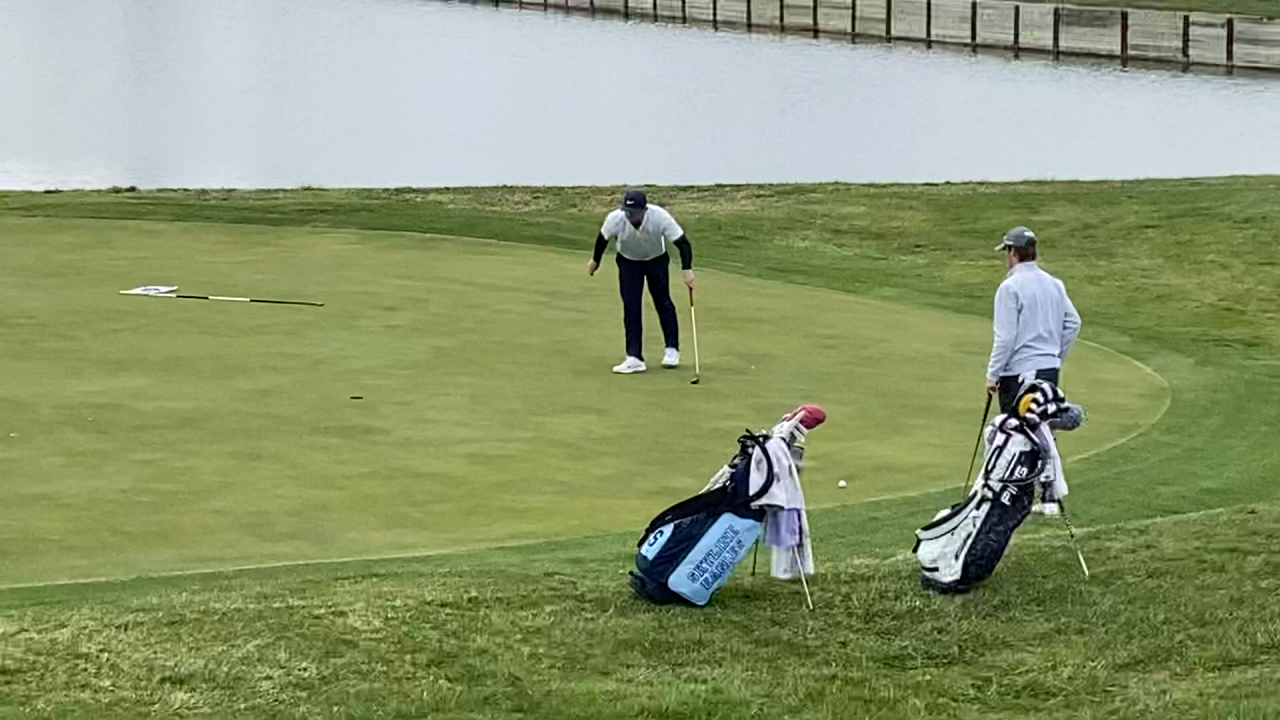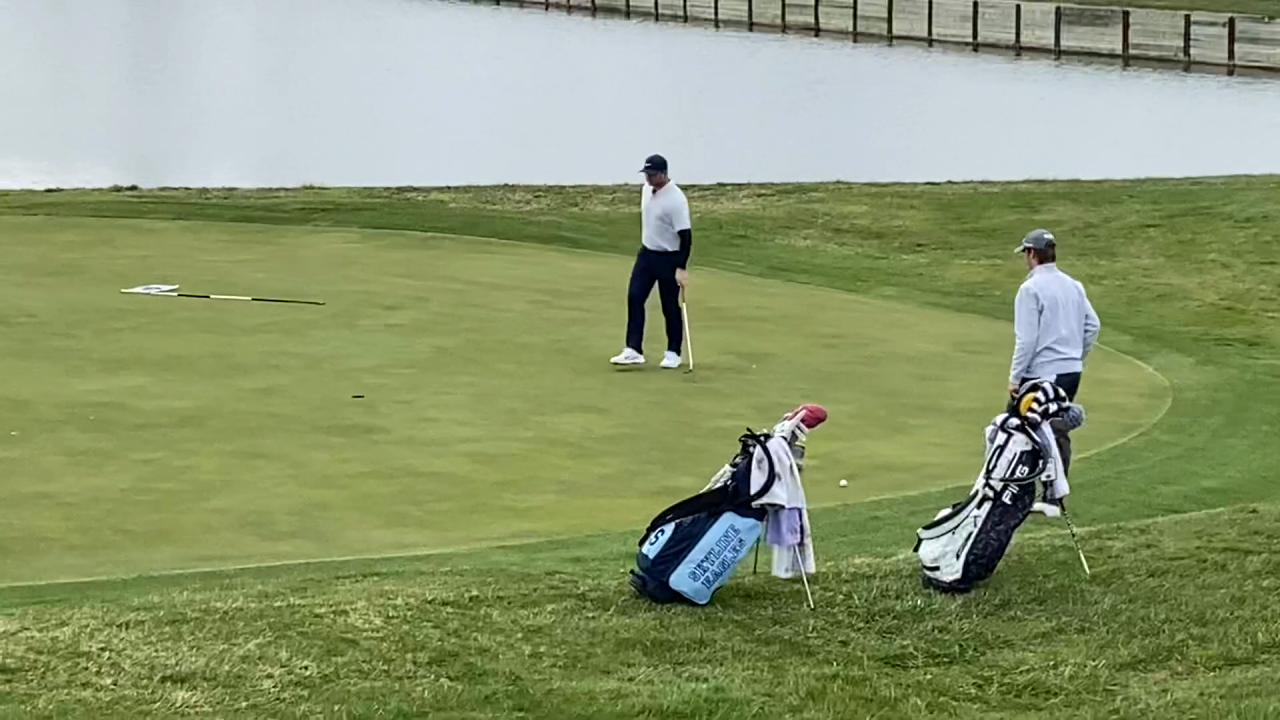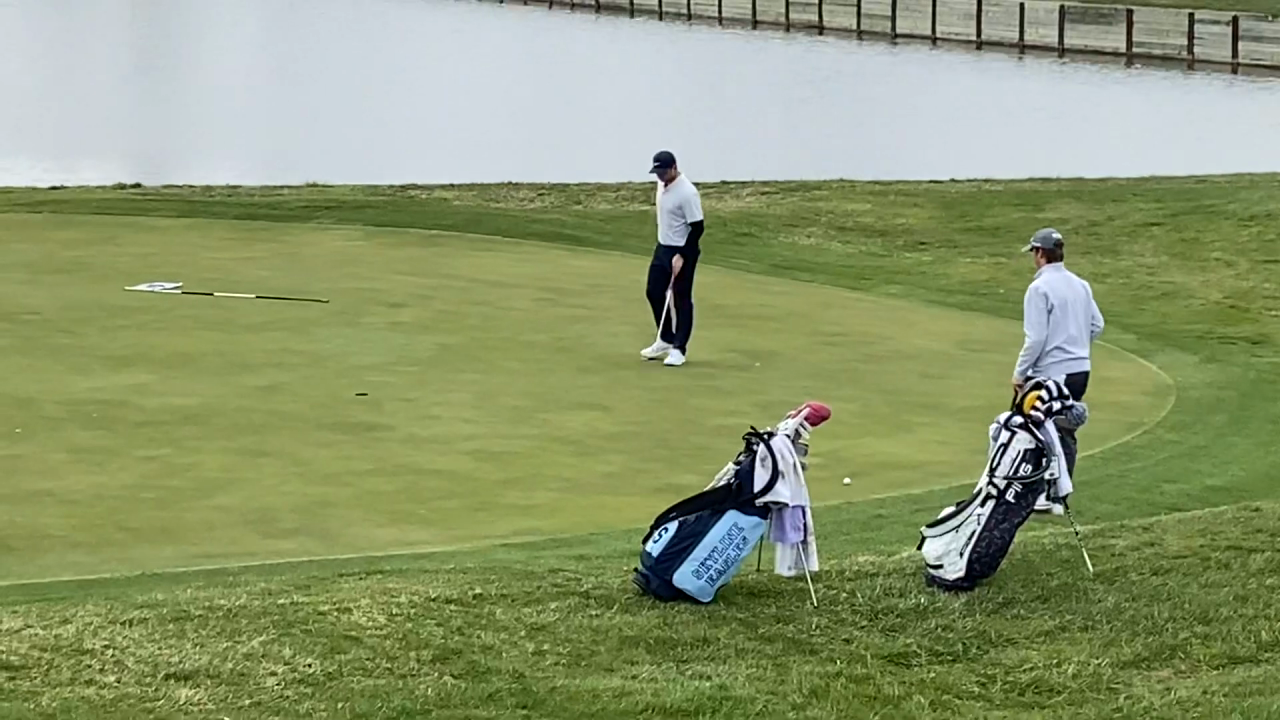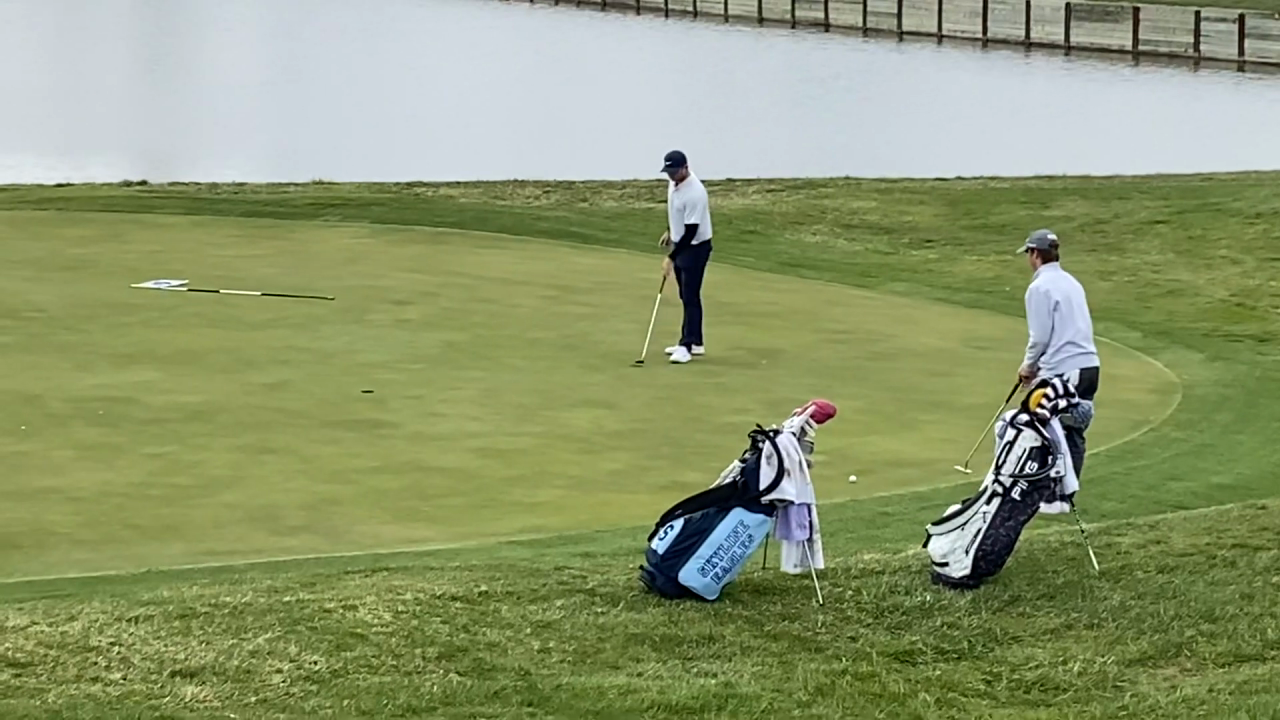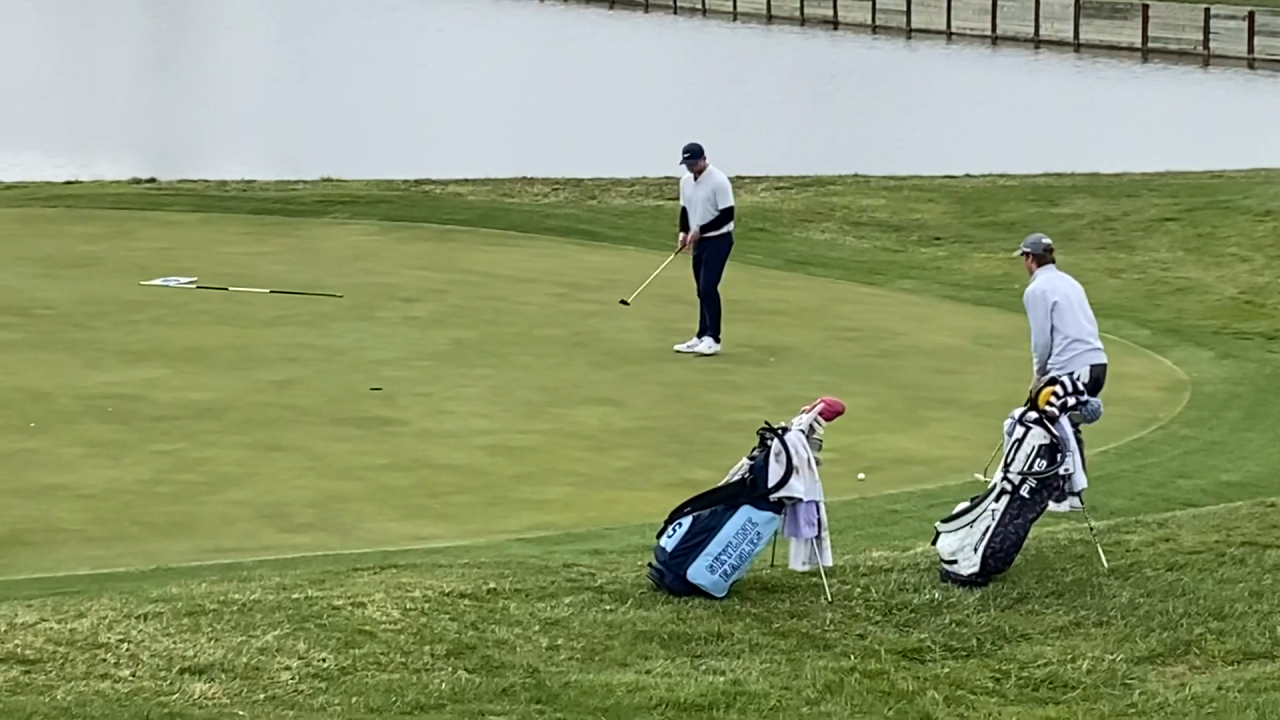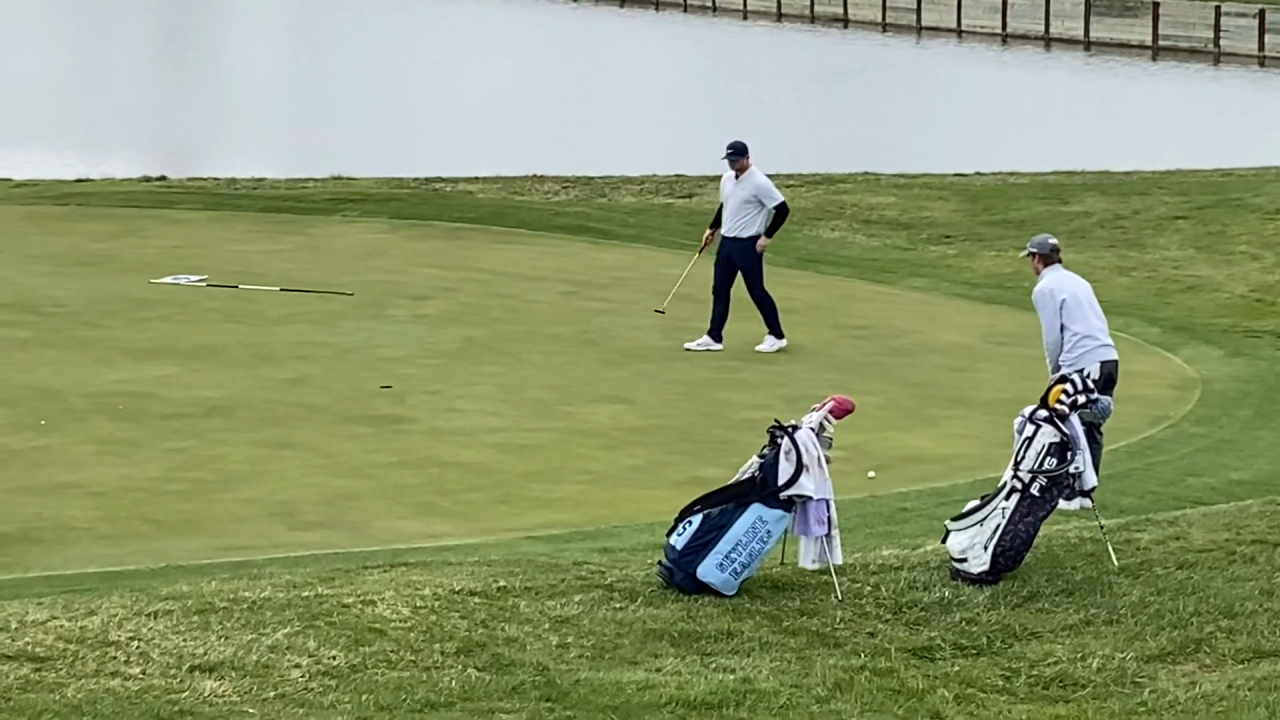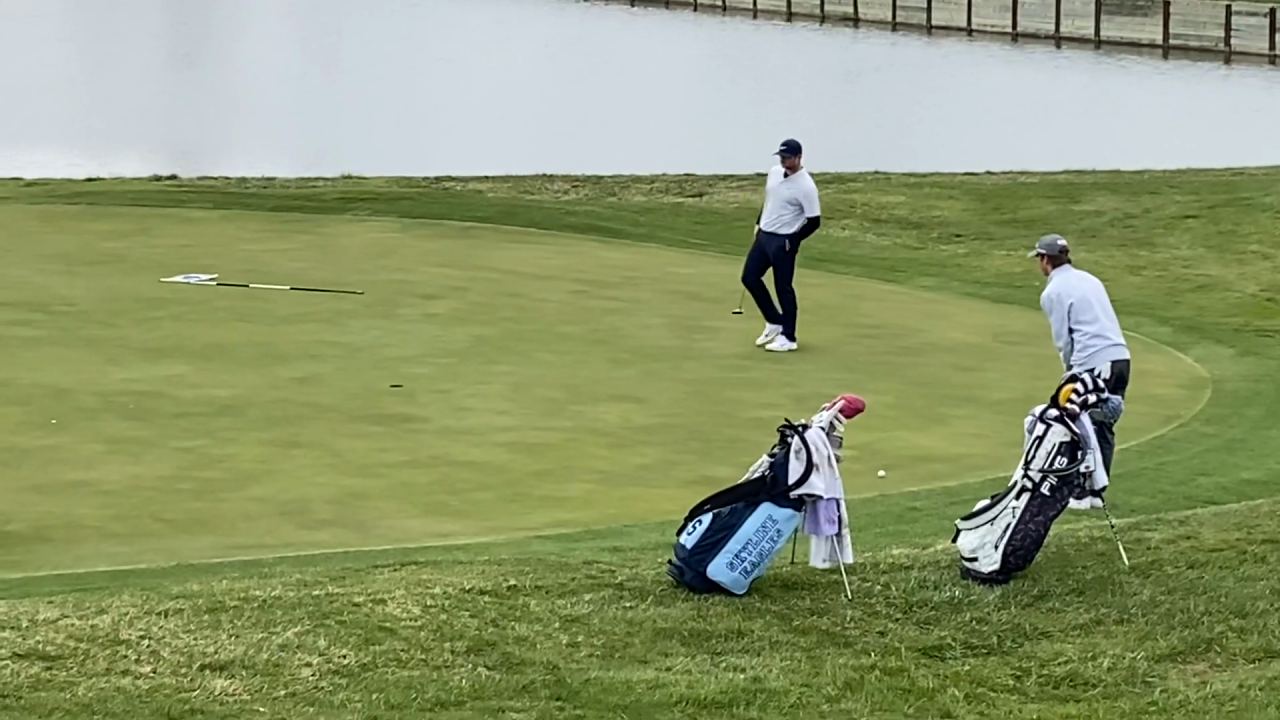
dt=0.4s
person 1, frame 1
left shoulder: (1010, 286)
right shoulder: (1054, 284)
left elbow: (1005, 338)
right elbow: (1073, 323)
left wrist: (992, 374)
left hip: (1020, 373)
right hip: (1049, 370)
person 1, frame 2
left shoulder: (1031, 288)
right shoulder: (1073, 285)
left elbow: (1026, 339)
right elbow: (1092, 326)
left wrist: (1015, 377)
left hip: (1041, 375)
right hip: (1071, 372)
right knee: (1058, 433)
person 1, frame 3
left shoulder: (1039, 288)
right shoulder: (1081, 285)
left elbow: (1036, 338)
right elbow: (1096, 325)
left wrist: (1020, 372)
left hip: (1050, 373)
right hip: (1079, 370)
right knee: (1065, 434)
left ankle: (1045, 496)
person 1, frame 4
left shoulder: (1039, 287)
right shoulder: (1072, 282)
left elbow: (1041, 336)
left wrist: (1029, 364)
right wrist: (1038, 366)
left hip: (1062, 370)
right hip: (1088, 366)
right knee: (1074, 433)
person 1, frame 5
left shoulder: (1036, 289)
right shoulder: (1070, 282)
left elbow: (1041, 338)
left wrist: (1039, 373)
right wrist: (1046, 373)
left hip: (1070, 368)
right hip: (1096, 362)
right knee: (1070, 429)
person 1, frame 6
left shoulder: (1044, 288)
right shoulder: (1077, 280)
left elbow: (1053, 337)
left wrist: (1055, 372)
left hip: (1081, 365)
right hip: (1108, 360)
right knee: (1092, 428)
person 1, frame 7
left shoulder: (1052, 292)
right shoulder: (1089, 279)
left elbow: (1063, 339)
left wrist: (1071, 371)
left hip: (1093, 364)
right hip: (1120, 358)
right knee: (1104, 428)
left ankle: (1080, 493)
right ankle: (1095, 492)
person 2, frame 1
left shoulder: (660, 217)
right shoulder: (615, 219)
left elbow: (683, 243)
right elbow: (603, 238)
left wrist: (687, 269)
right wrist: (595, 260)
left hip: (656, 261)
right hip: (628, 262)
left knee: (663, 304)
right knee: (631, 308)
left ankle: (672, 349)
right ankle: (634, 358)
person 2, frame 2
left shoulder: (676, 199)
right shoulder: (647, 189)
left elbow: (685, 237)
left wrist: (682, 269)
left hip: (669, 258)
right hip: (647, 253)
left knee: (670, 306)
right knee: (635, 298)
left ankle: (674, 352)
right ankle: (634, 350)
person 2, frame 3
left shoulder: (687, 192)
right shoulder: (662, 184)
left elbow: (697, 228)
left wrist: (681, 255)
left hip: (683, 252)
right hip: (663, 248)
left knee: (681, 301)
right knee: (654, 293)
left ankle: (678, 349)
right ankle: (667, 340)
person 2, frame 4
left shoulder: (695, 193)
right shoulder: (674, 184)
left elbow: (691, 232)
left wrist: (671, 258)
right wrist: (668, 231)
left hip: (695, 248)
right hip: (680, 246)
left knee: (690, 297)
right knee: (687, 295)
left ankle: (686, 346)
right ankle: (695, 341)
person 2, frame 5
left shoulder: (719, 181)
right shoulder: (685, 181)
left elbow: (728, 215)
left wrist: (700, 230)
right wrist: (683, 231)
left hip: (718, 241)
right hip: (699, 242)
left knee: (708, 288)
right knee: (702, 291)
left ankle: (712, 337)
right ankle: (703, 338)
person 2, frame 6
left shoulder: (760, 183)
right shoulder: (726, 179)
left elbow: (783, 209)
left wrist: (767, 236)
right wrist: (712, 228)
left hip: (749, 245)
right hip: (727, 242)
left knee: (756, 290)
right knee: (719, 288)
left ankle: (776, 336)
right ankle: (713, 338)
person 2, frame 7
left shoulder: (806, 186)
right shoulder: (774, 173)
left elbow: (813, 222)
left wrist: (792, 242)
right wrist: (758, 224)
left hip: (784, 241)
right hip: (764, 236)
left knee: (783, 287)
right knee: (749, 278)
left ankle: (788, 337)
right ankle: (775, 321)
